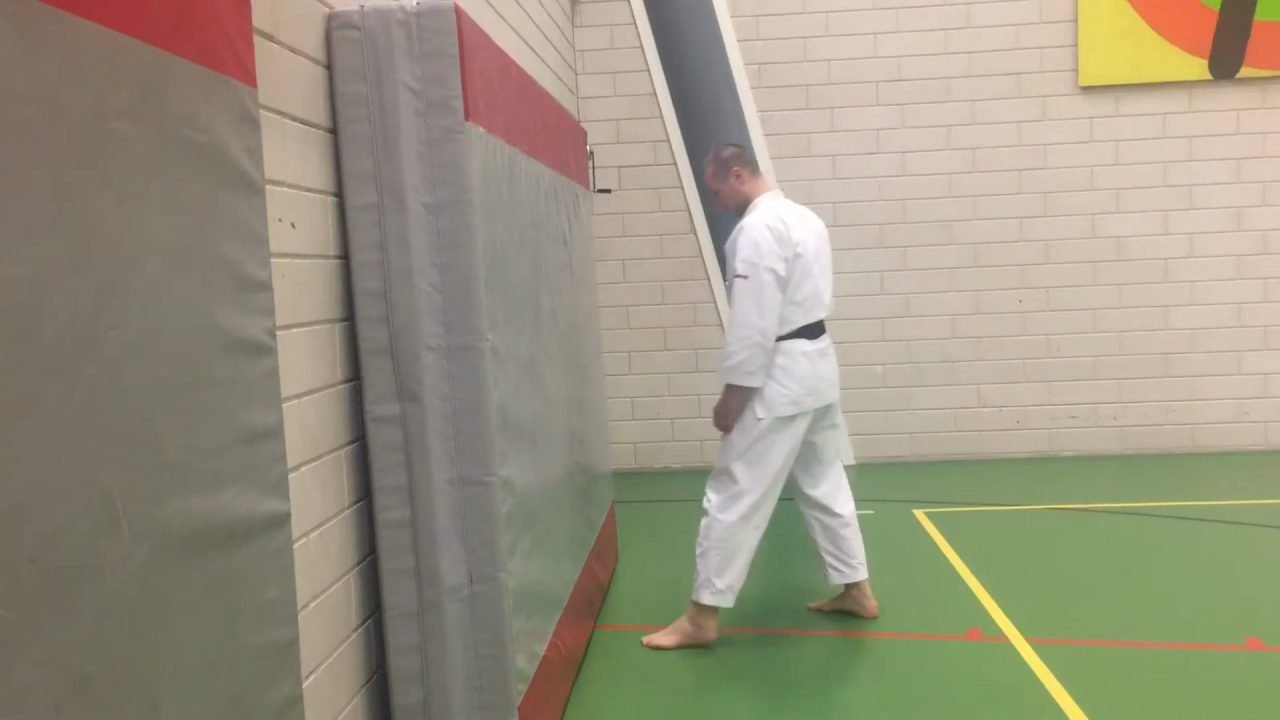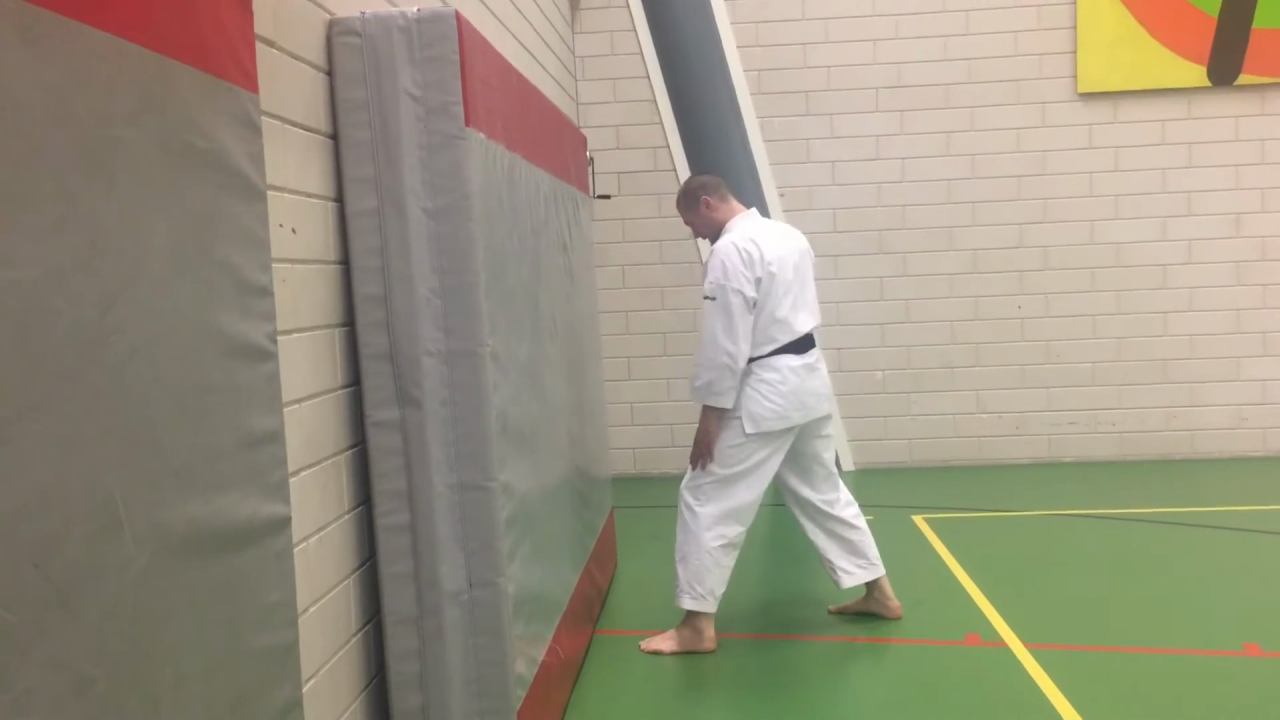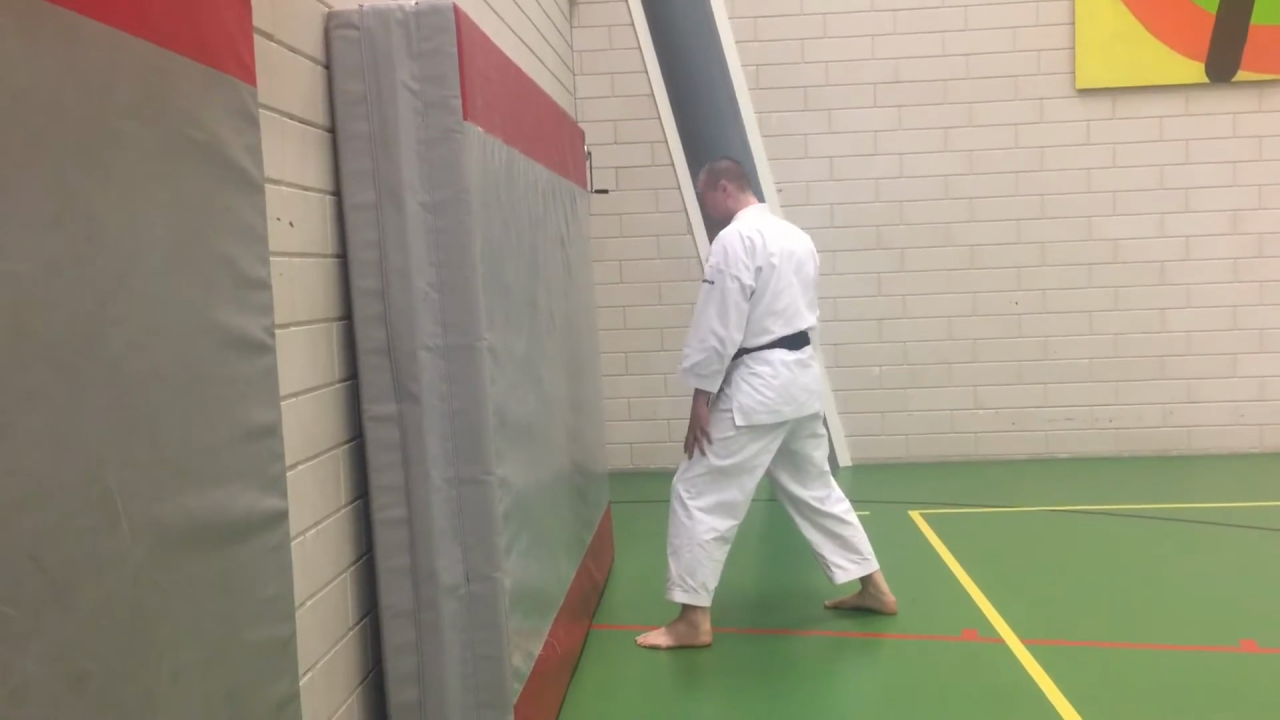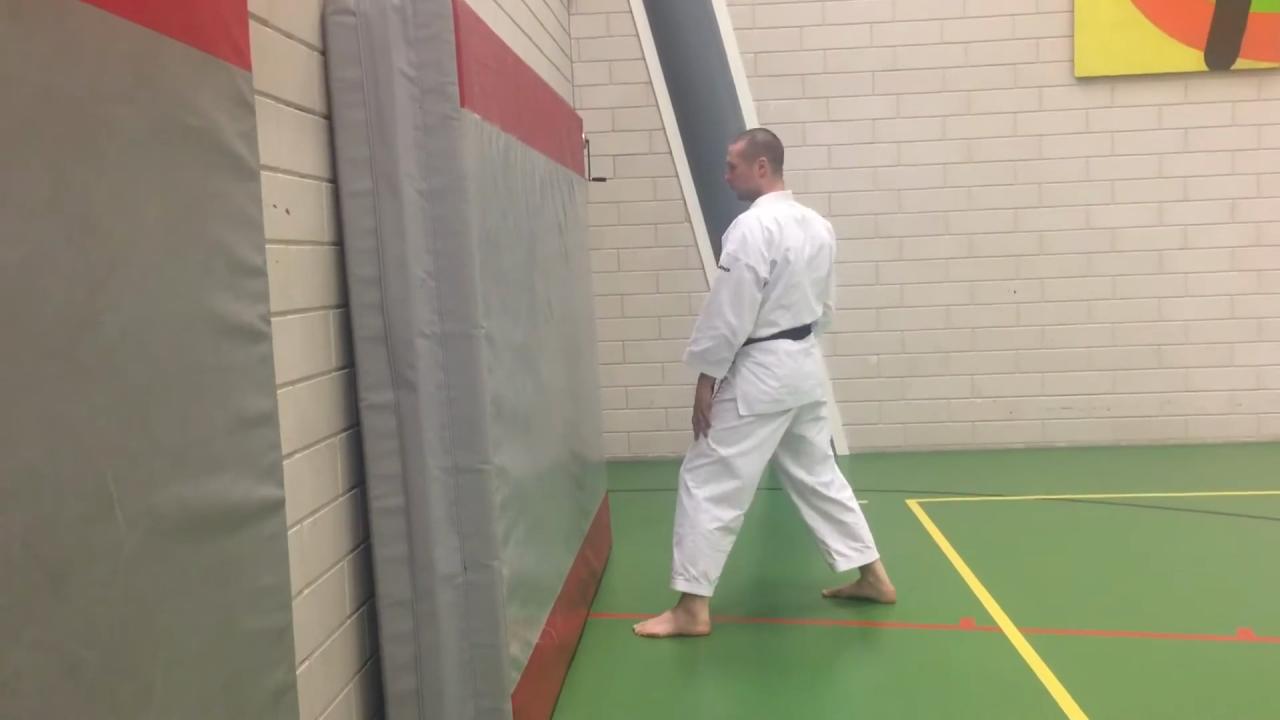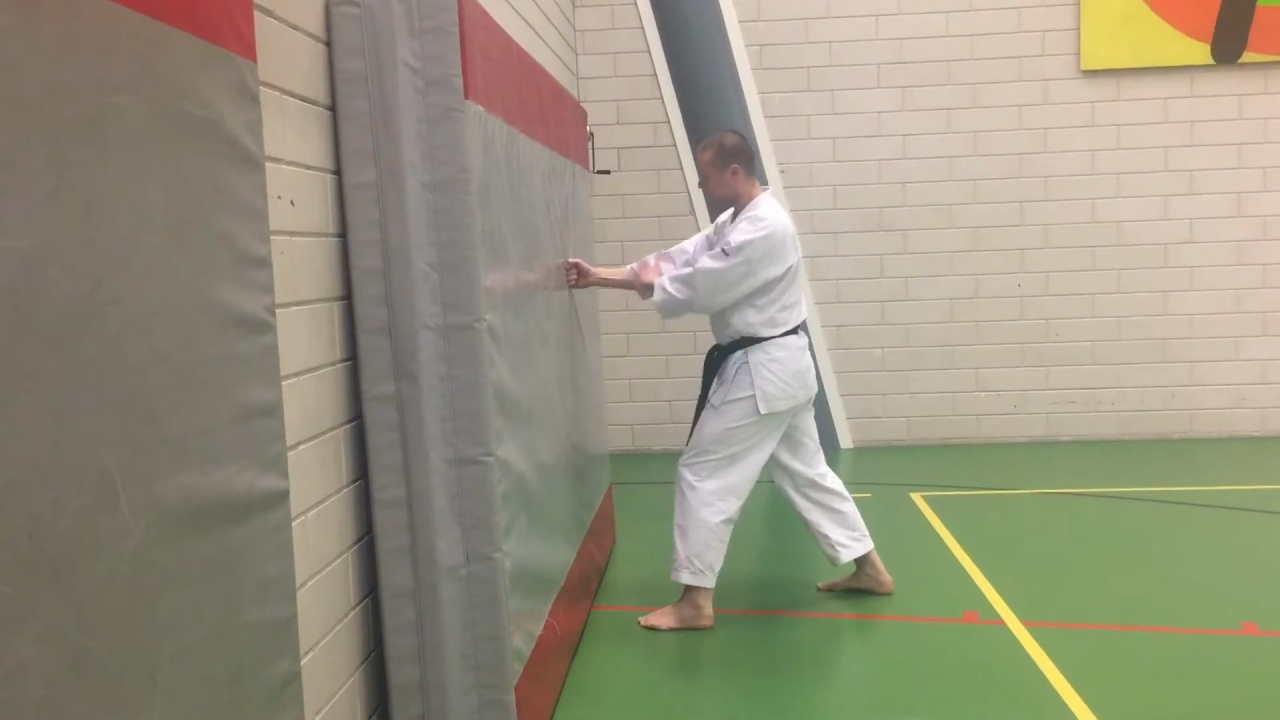
dt=0.7s
person 1, frame 1
left shoulder: (756, 230)
right shoulder: (802, 218)
left elbow: (751, 324)
left wrist: (733, 389)
left hip: (780, 376)
right hip: (816, 365)
left knee: (736, 492)
right knee: (823, 484)
left ankle: (703, 615)
right ankle: (856, 590)
person 1, frame 2
left shoulder: (731, 251)
right shoulder: (788, 235)
left elbow: (725, 344)
left wrist: (710, 416)
left hip: (767, 389)
right hip: (808, 377)
left knee: (707, 498)
right knee: (823, 491)
left ankle: (698, 624)
right ankle: (879, 592)
person 1, frame 3
left shoulder: (735, 240)
right shoulder: (796, 236)
left elbow: (716, 328)
left wrist: (700, 399)
left hip: (757, 384)
right hip: (801, 375)
left knee: (700, 494)
right knee: (814, 488)
left ankle: (693, 619)
right ankle: (874, 587)
person 1, frame 4
left shoulder: (752, 227)
right shoulder: (817, 225)
left elbow: (727, 314)
left wrist: (705, 382)
left hip: (759, 374)
right hip: (804, 367)
left knee: (707, 484)
right knee: (819, 477)
left ankle: (692, 607)
right ankle: (872, 576)
person 1, frame 5
left shoulder: (764, 229)
right shoulder: (735, 222)
left elbow: (697, 289)
right elbow: (675, 260)
left wrist: (654, 282)
right wrist: (599, 276)
left hip: (760, 373)
right hip: (780, 366)
left knee: (703, 474)
right knee: (806, 472)
left ankle: (694, 601)
right ankle: (868, 568)
